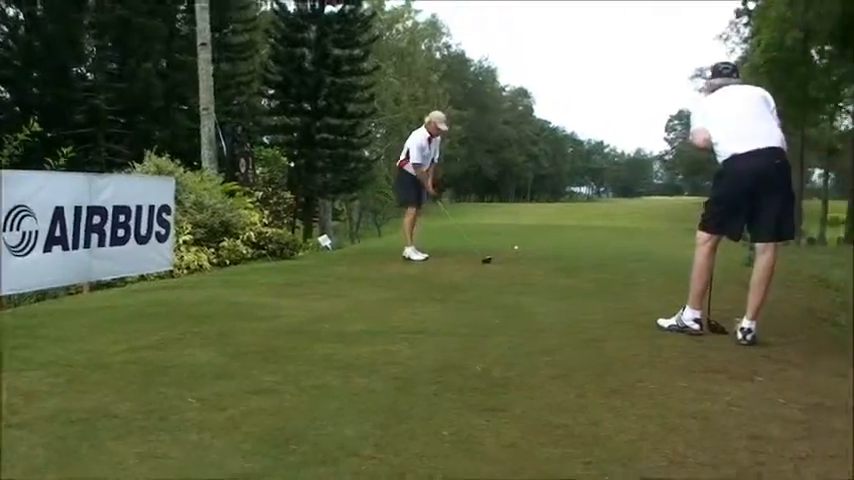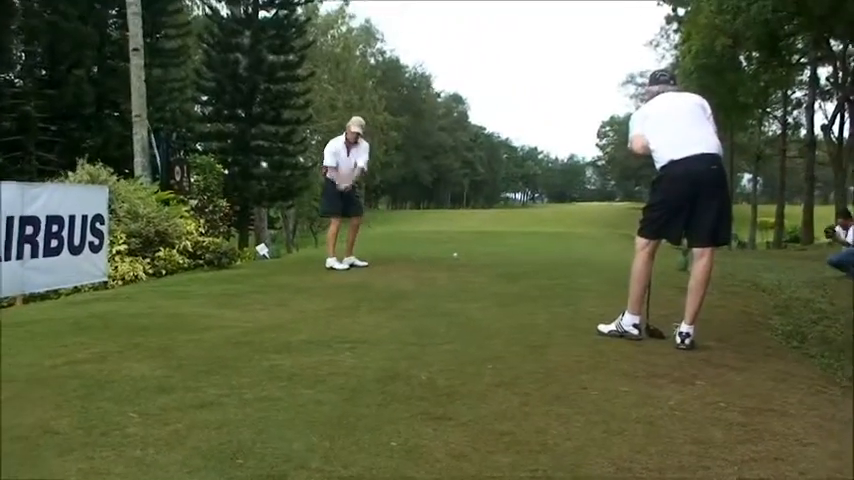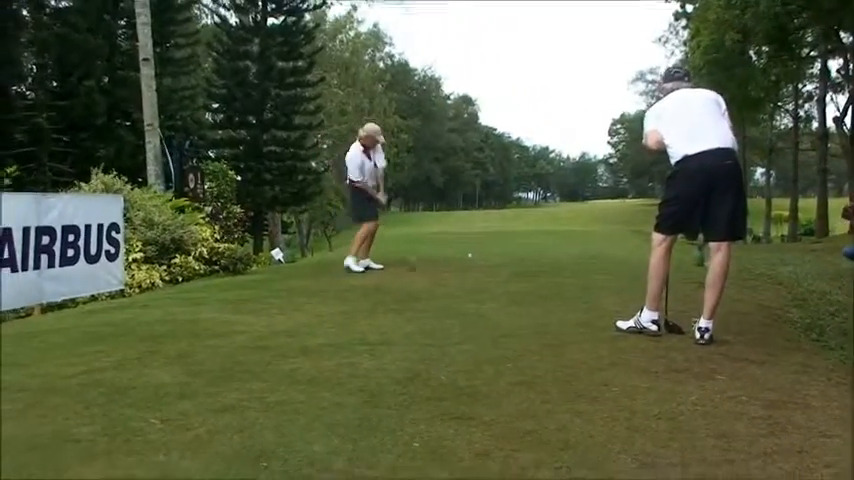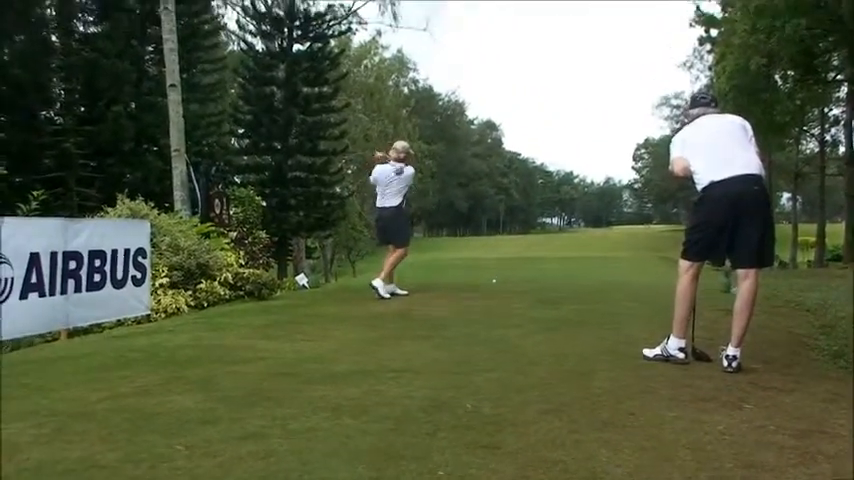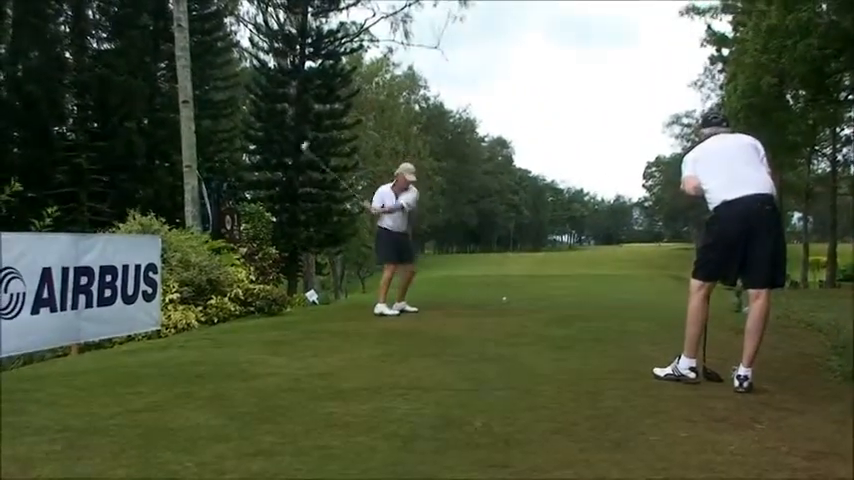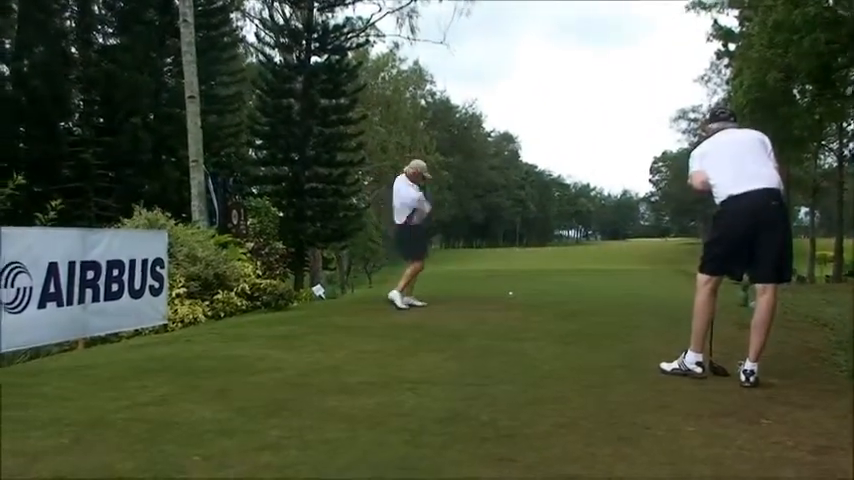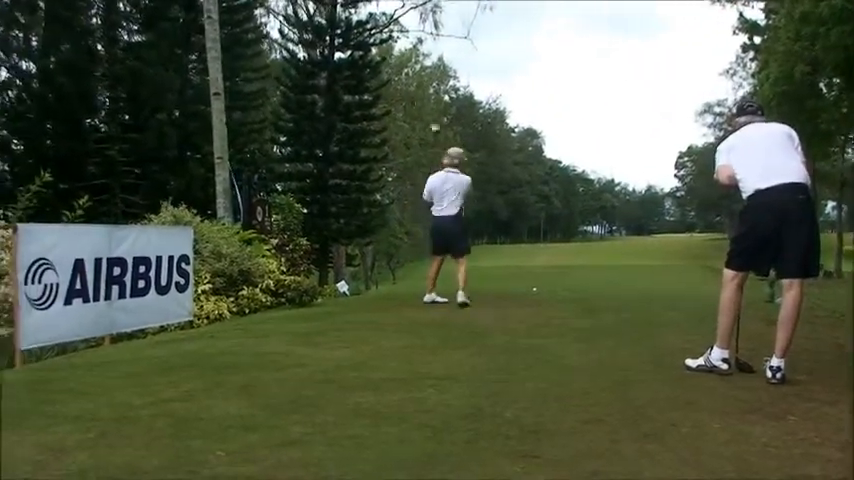
dt=0.7s
person 1, frame 1
left shoulder: (705, 103)
right shoulder: (760, 93)
left elbow: (701, 140)
right elbow: (778, 129)
left hip: (737, 165)
right hip: (775, 161)
left knee: (706, 238)
right knee: (767, 246)
left ankle: (691, 316)
right ankle: (748, 326)
person 1, frame 2
left shoulder: (643, 111)
right shoulder: (697, 100)
left elbow: (639, 147)
right elbow: (714, 137)
left hip: (675, 170)
right hip: (711, 166)
left knee: (645, 243)
right knee: (704, 251)
left ankle: (631, 321)
right ankle: (686, 331)
person 1, frame 3
left shoulder: (657, 108)
right shoulder: (712, 96)
left elbow: (653, 142)
right elbow: (730, 133)
left hip: (690, 166)
right hip: (726, 161)
left knee: (661, 239)
right knee: (721, 245)
left ankle: (649, 318)
right ankle: (705, 326)
person 1, frame 4
left shoulder: (683, 134)
right shoulder: (738, 121)
left elbow: (680, 169)
right elbow: (757, 158)
left hip: (716, 192)
right hip: (753, 188)
left knee: (688, 266)
right knee: (748, 273)
left ankle: (676, 345)
right ankle: (732, 353)
person 1, frame 5
left shoulder: (694, 154)
right shoulder: (750, 141)
left elbow: (692, 188)
right elbow: (769, 178)
left hip: (728, 212)
right hip: (764, 207)
left knee: (700, 286)
right knee: (760, 292)
left ankle: (687, 365)
right ankle: (744, 374)
person 1, frame 6
left shoulder: (702, 148)
right shoulder: (758, 136)
left elbow: (699, 183)
right elbow: (776, 174)
left hip: (735, 206)
right hip: (771, 202)
left knee: (706, 280)
right knee: (766, 287)
left ankle: (693, 359)
right ankle: (750, 368)
person 1, frame 7
left shoulder: (729, 142)
right shoulder: (785, 130)
left elbow: (726, 177)
right elbow: (803, 167)
left hip: (762, 201)
right hip: (798, 196)
left knee: (732, 276)
right knee: (793, 282)
left ankle: (719, 356)
right ankle: (777, 364)
person 2, frame 1
left shoulder: (436, 139)
right shoulder: (416, 139)
left elbow: (433, 162)
right elbow: (416, 167)
left wrist: (430, 182)
right wrist: (427, 186)
left hip: (418, 178)
right hip: (406, 176)
left knee: (415, 213)
right knee: (411, 211)
left ankle: (411, 247)
right ankle: (409, 248)
person 2, frame 2
left shoulder: (364, 146)
right shoulder: (334, 144)
left elbow: (361, 167)
right elbow: (330, 169)
left wrist: (349, 182)
right wrist: (339, 183)
left hip: (350, 187)
right hip: (332, 186)
left knee: (356, 222)
right knee: (336, 222)
left ankle: (349, 257)
right ankle: (331, 259)
person 2, frame 3
left shoulder: (376, 147)
right shoulder: (353, 155)
left elbow: (380, 169)
right elbow: (358, 182)
left wrist: (381, 190)
right wrist: (376, 195)
left hip: (371, 191)
right hip: (359, 192)
left knee: (374, 225)
right knee: (368, 225)
left ankle: (364, 260)
right ankle: (350, 259)
person 2, frame 4
left shoulder: (379, 169)
right shoulder: (409, 172)
left elbow: (373, 181)
left wrist: (378, 161)
right wrist: (386, 160)
left hip: (381, 213)
right hip: (397, 213)
left knee: (393, 249)
right knee: (401, 251)
left ankle: (390, 286)
right ankle: (379, 280)
person 2, frame 5
left shoulder: (413, 192)
right shoulder: (383, 190)
left elbow: (400, 207)
right elbow: (375, 212)
left wrist: (382, 209)
right wrist: (376, 210)
left hip: (404, 235)
right hip: (385, 234)
left knee: (410, 270)
right knee: (390, 268)
left ankle: (400, 303)
right ankle: (380, 305)
person 2, frame 6
left shoulder: (399, 179)
right shoulder: (414, 195)
right elbow: (426, 212)
right wrist: (427, 208)
left hip: (402, 228)
right hip: (410, 230)
left knee: (414, 262)
right knee: (418, 264)
left ankle: (407, 296)
right ankle: (396, 292)
person 2, frame 7
left shoulder: (434, 178)
right shoulder: (466, 180)
left elbow: (427, 198)
left hip: (437, 222)
right hip: (454, 222)
left knee: (437, 259)
right knee: (461, 260)
left ankle: (429, 294)
right ankle: (461, 294)
